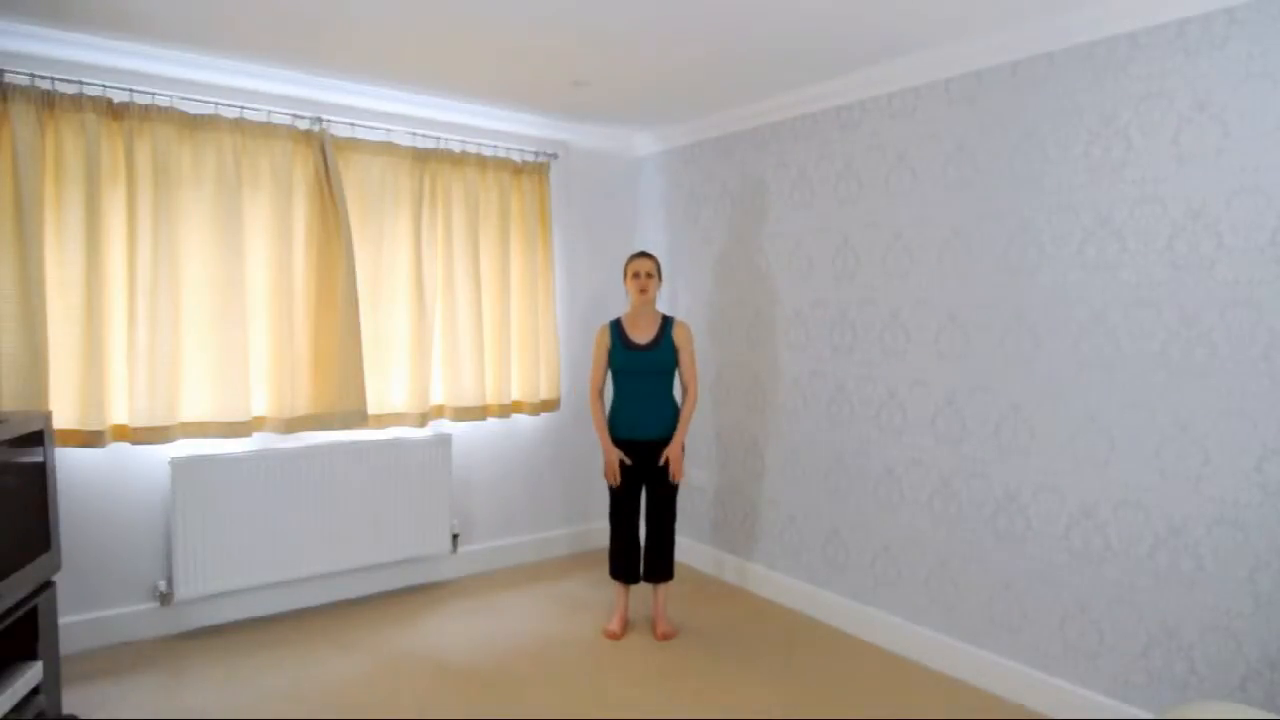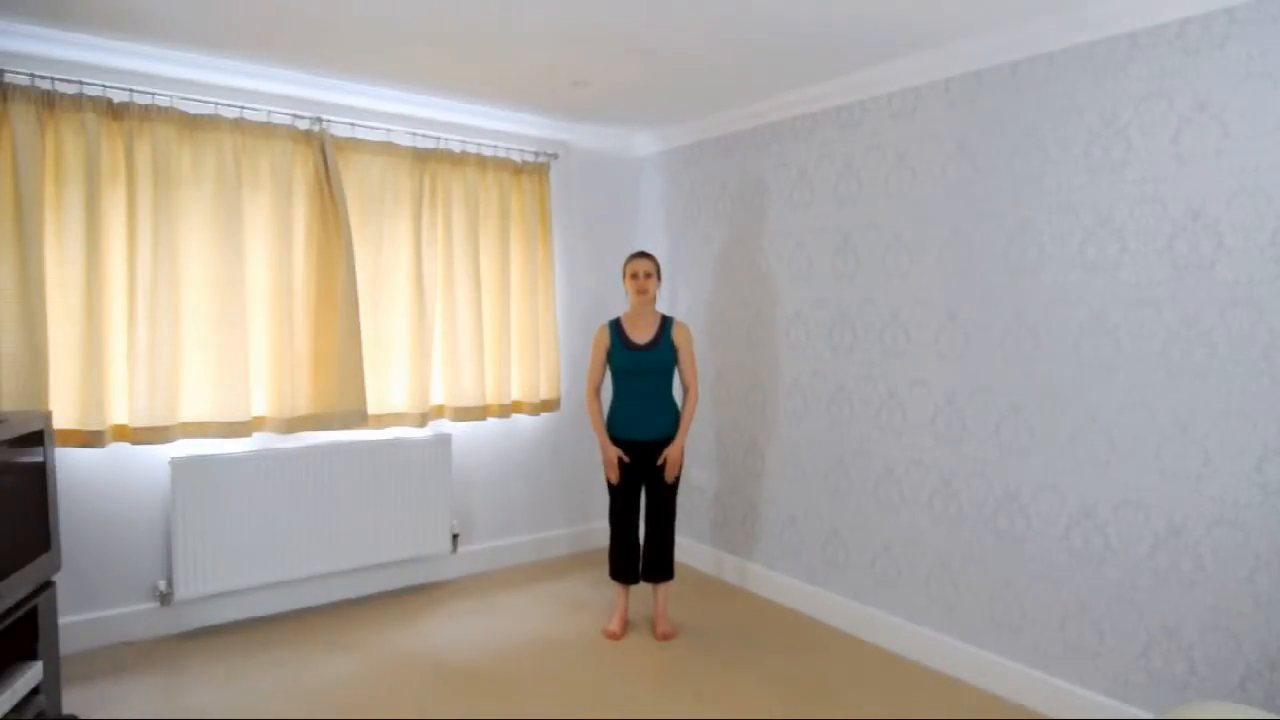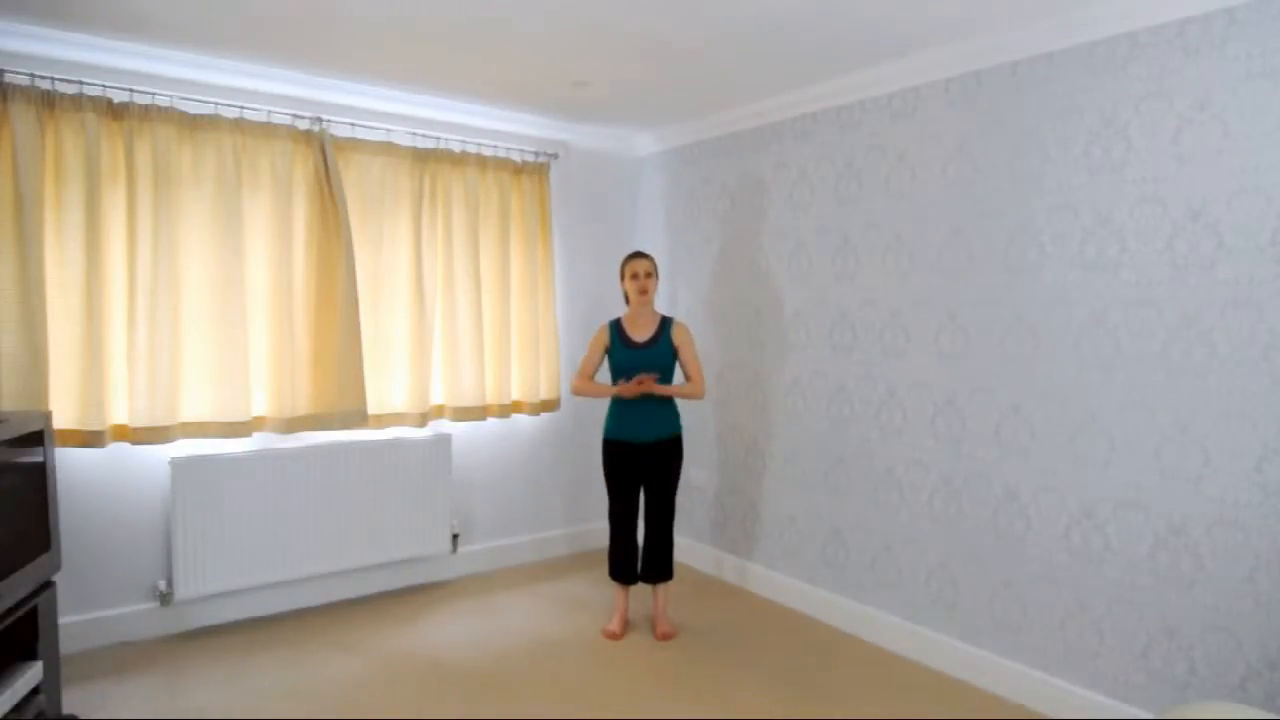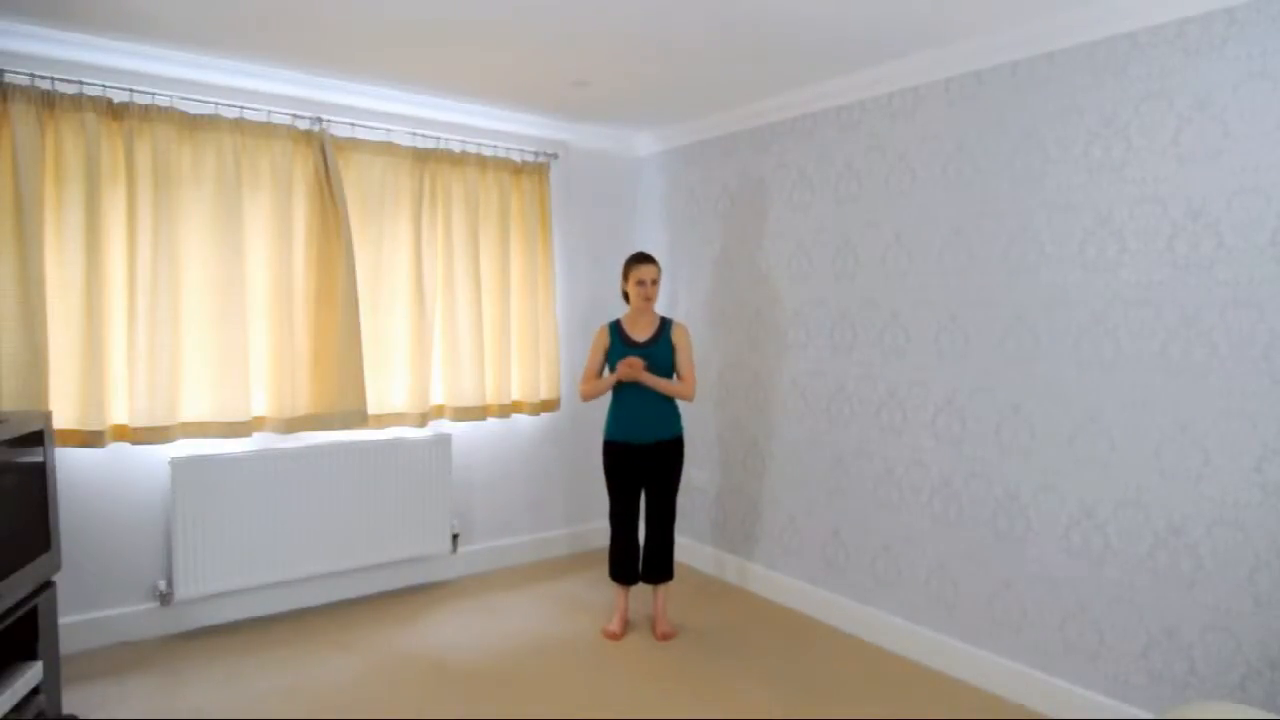
dt=0.5s
person 1, frame 1
left shoulder: (677, 330)
right shoulder: (608, 333)
left elbow: (690, 390)
right elbow: (595, 393)
left wrist: (677, 442)
right wrist: (606, 445)
left hip: (664, 442)
right hip: (622, 443)
left knee: (661, 520)
right knee: (622, 521)
left ankle: (660, 609)
right ankle: (620, 608)
person 1, frame 2
left shoulder: (676, 331)
right shoulder: (607, 333)
left elbow: (691, 390)
right elbow: (592, 392)
left wrist: (679, 441)
right wrist: (604, 443)
left hip: (664, 442)
right hip: (621, 443)
left knee: (661, 521)
right knee: (622, 521)
left ankle: (660, 609)
right ankle: (620, 609)
person 1, frame 3
left shoulder: (676, 330)
right shoulder: (608, 332)
left elbow: (698, 387)
right elbow: (579, 384)
left wrist: (661, 388)
right wrist: (620, 389)
left hip: (664, 441)
right hip: (620, 441)
left knee: (661, 520)
right knee: (622, 520)
left ankle: (660, 609)
right ankle: (620, 609)
person 1, frame 4
left shoulder: (675, 331)
right shoulder: (607, 333)
left elbow: (688, 390)
right elbow: (585, 391)
left wrist: (644, 376)
right wrist: (617, 376)
left hip: (665, 441)
right hip: (620, 442)
left knee: (661, 520)
right knee: (622, 521)
left ankle: (660, 610)
right ankle: (621, 609)
